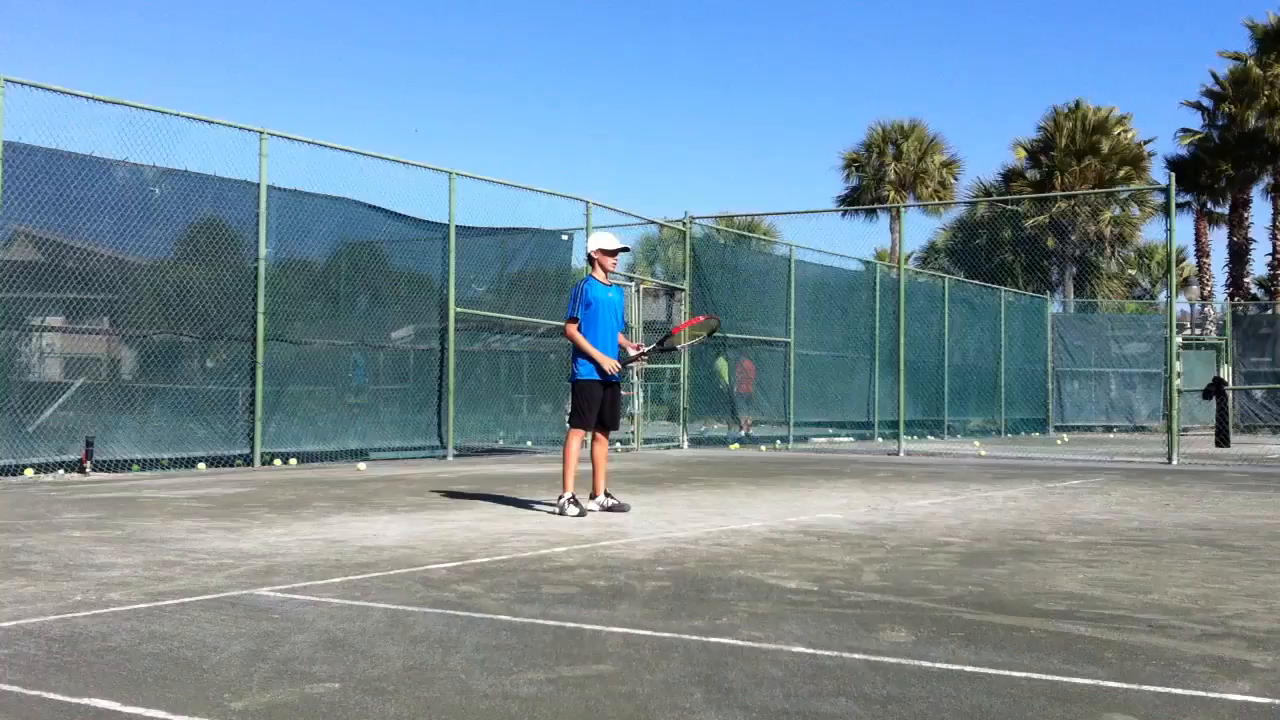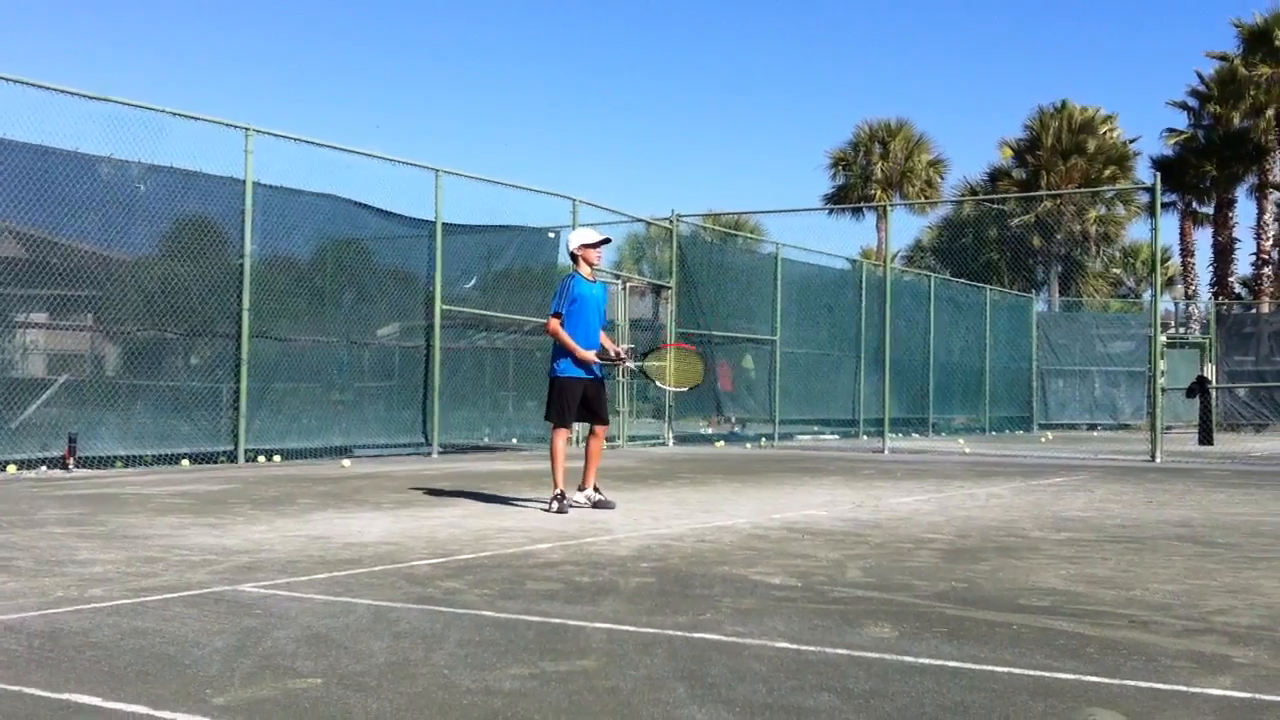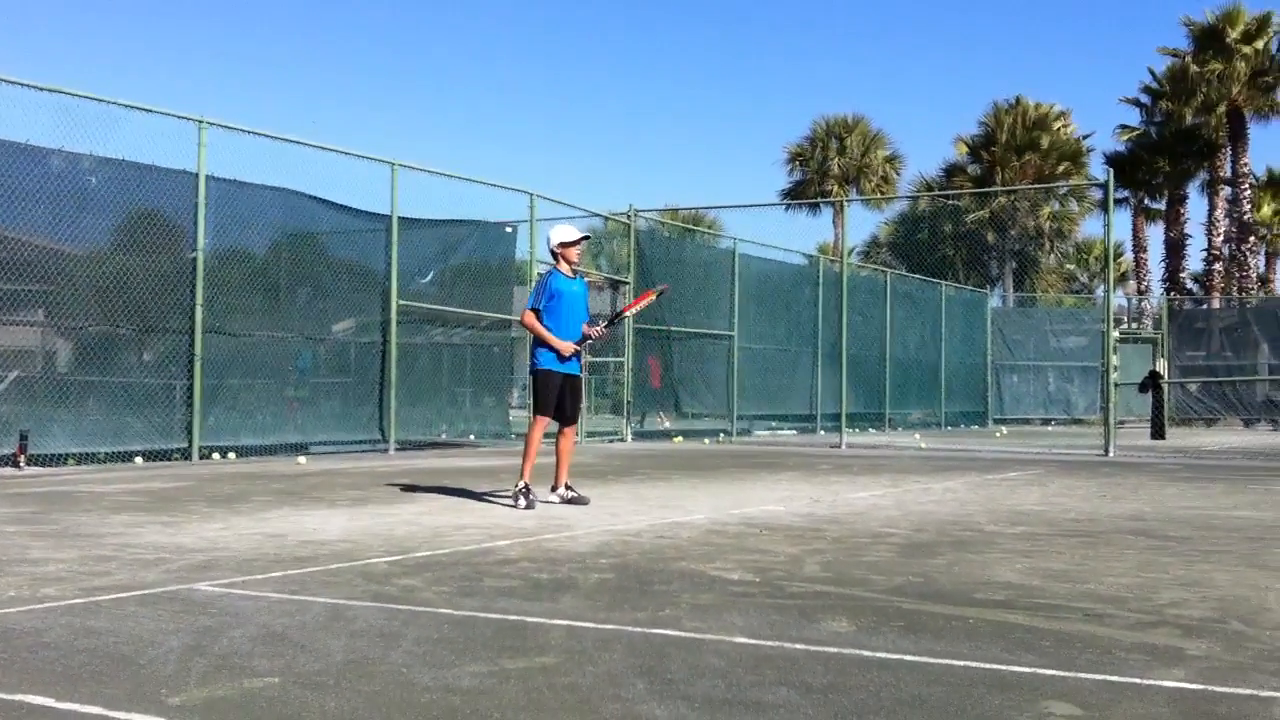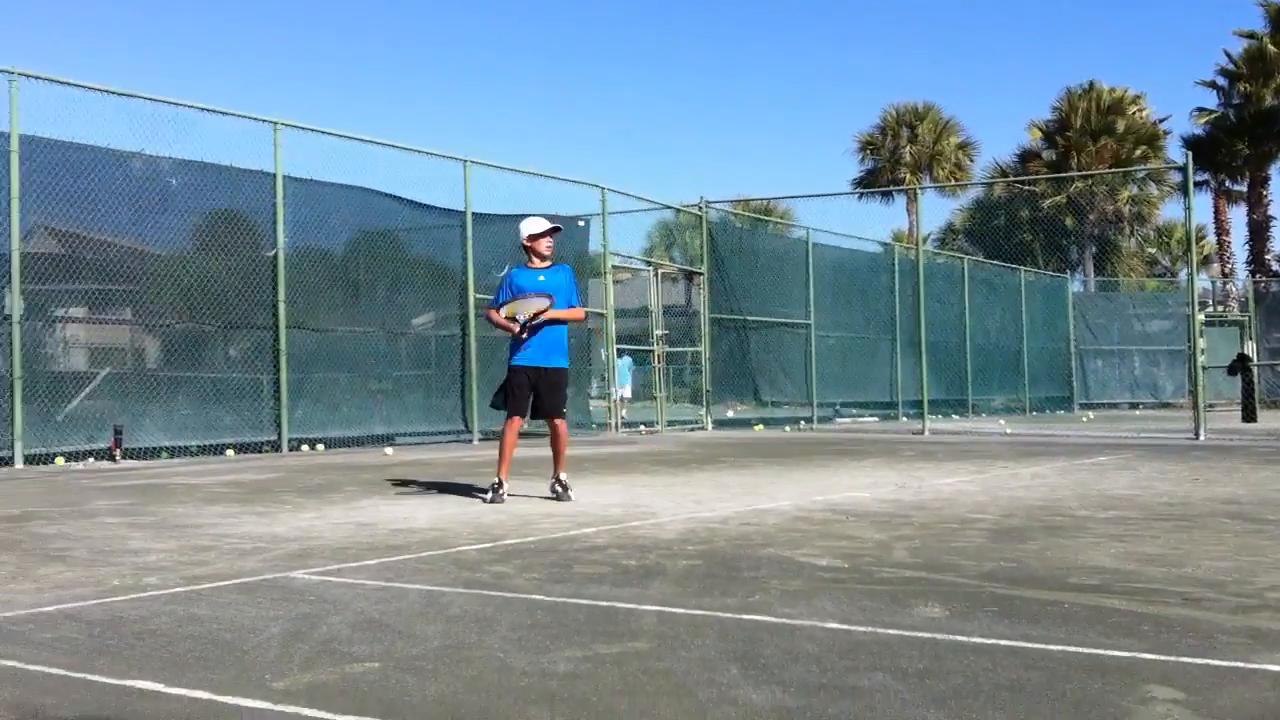
dt=1s
person 1, frame 1
left shoulder: (617, 293)
right shoulder: (584, 287)
right elbow: (570, 330)
left wrist: (628, 345)
right wrist: (600, 357)
left hip: (610, 374)
right hip: (587, 372)
left knee: (603, 433)
right knee: (578, 430)
left ankle: (599, 495)
right ankle: (567, 496)
person 1, frame 2
left shoulder: (600, 288)
right shoulder: (570, 283)
right elbow: (552, 325)
left wrist: (610, 347)
right wrist: (580, 352)
left hip: (592, 371)
right hip: (568, 368)
left knee: (600, 425)
right knee: (562, 428)
left ankle: (587, 488)
right ankle: (558, 493)
person 1, frame 3
left shoulder: (581, 284)
right shoulder: (549, 280)
right elbow: (527, 318)
left wrist: (591, 332)
right wrist: (557, 343)
left hip: (571, 365)
right hip: (548, 361)
left knee: (569, 426)
right knee: (542, 418)
left ankle: (561, 487)
right ankle: (523, 483)
person 1, frame 4
left shoulder: (564, 272)
right shoulder: (513, 277)
left elbow: (580, 312)
right elbow: (491, 312)
left wrist: (549, 315)
right wrist: (512, 327)
left hip: (555, 359)
right hip: (521, 359)
left knee: (557, 420)
right knee: (514, 419)
left ankle: (560, 478)
right ankle: (500, 481)
